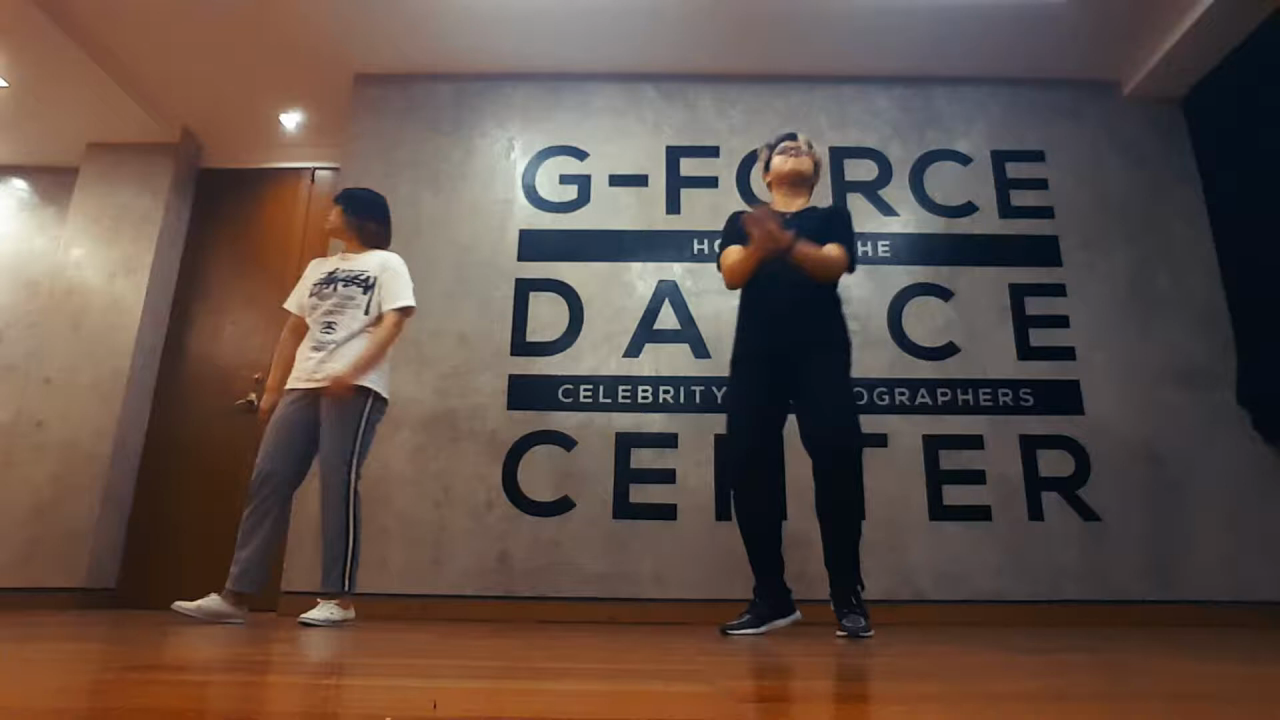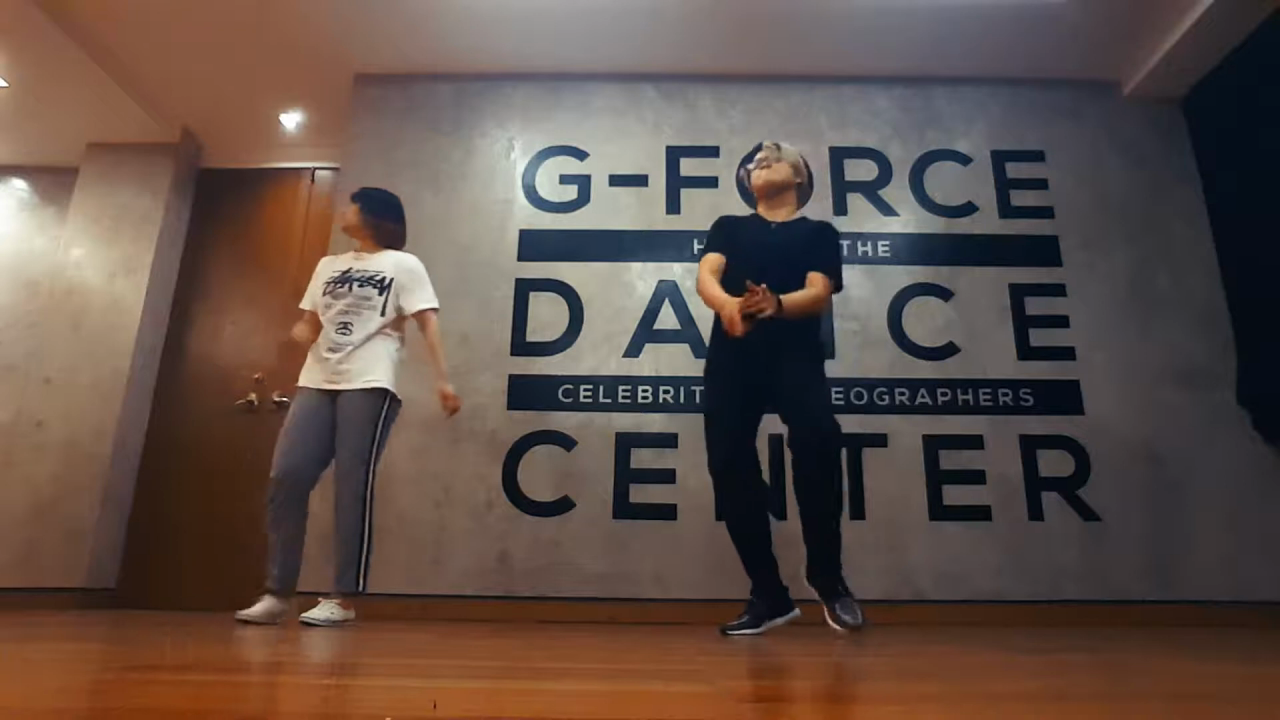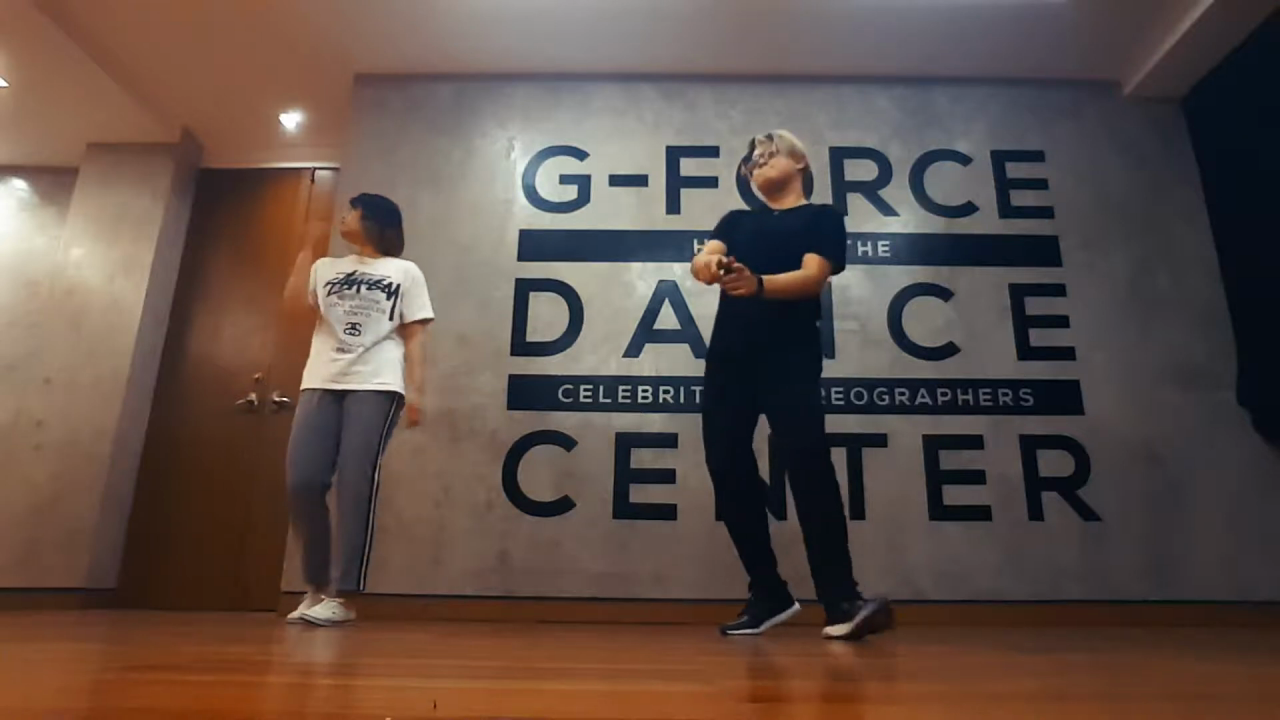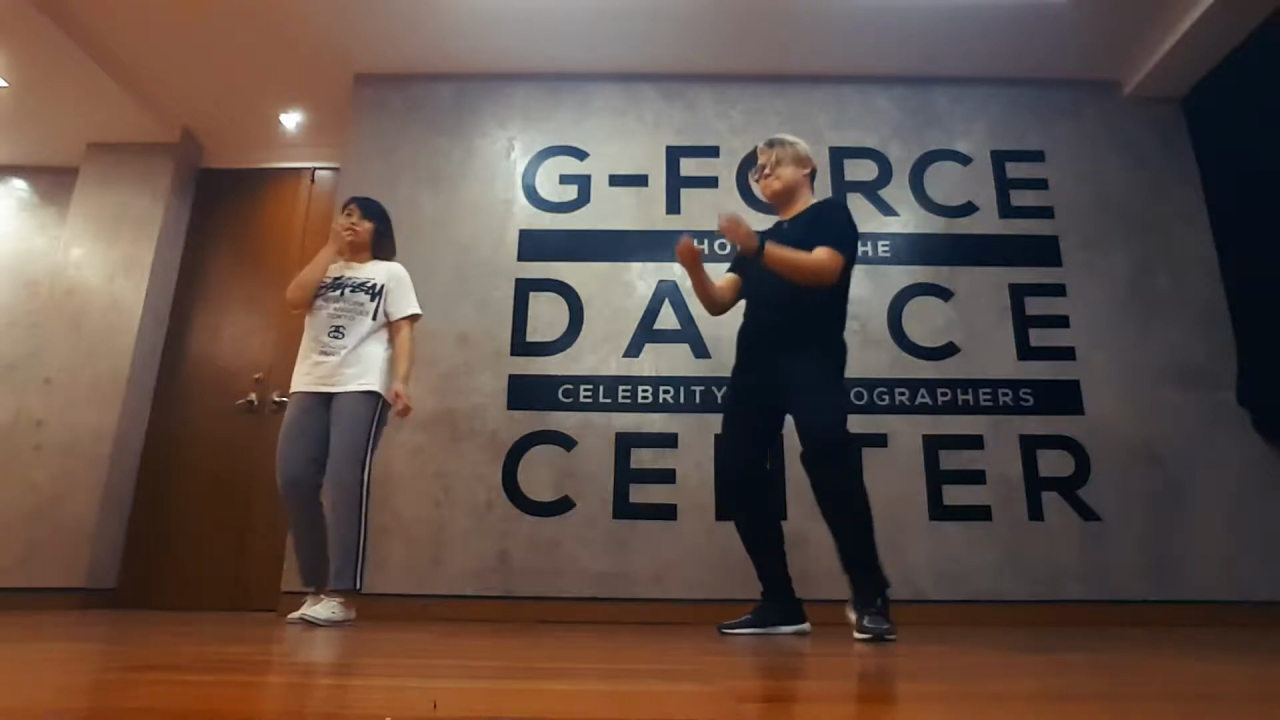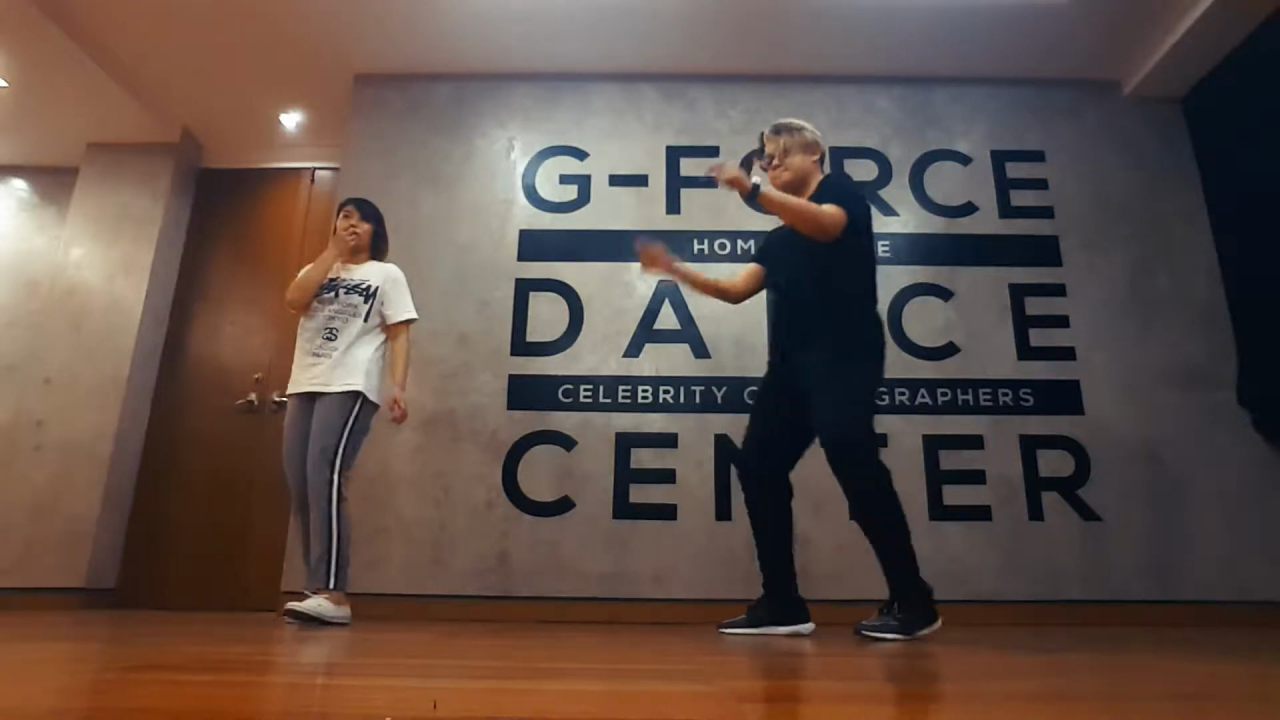
dt=0.3s
person 1, frame 1
left shoulder: (833, 217)
right shoulder: (742, 220)
left elbow: (834, 266)
right elbow: (731, 272)
left wrist: (787, 242)
right wrist: (759, 246)
left hip: (820, 348)
right hip: (756, 350)
left knee: (836, 452)
right knee: (749, 463)
left ankle: (846, 593)
right ankle: (771, 596)
person 1, frame 2
left shoulder: (818, 233)
right shoulder: (728, 227)
left elbow: (819, 295)
right elbow: (705, 278)
left wrist: (777, 305)
right wrist: (728, 306)
left hip: (795, 355)
right hip: (731, 360)
left knee: (819, 439)
right knee: (730, 467)
left ankle: (828, 578)
right ankle: (768, 595)
person 1, frame 3
left shoulder: (822, 218)
right shoulder: (737, 221)
left elbow: (812, 276)
right elbow: (703, 259)
left wrist: (758, 284)
right wrist: (711, 267)
left hip: (790, 351)
right hip: (729, 355)
left knee: (806, 453)
right knee: (727, 465)
left ankle: (841, 598)
right ankle: (769, 593)
person 1, frame 4
left shoulder: (830, 214)
right shoulder: (757, 238)
left elbow: (824, 268)
right elbow: (717, 302)
left wrist: (757, 248)
right wrist: (694, 268)
left hip: (812, 356)
right hip: (754, 364)
left knee: (827, 446)
right knee: (740, 474)
left ankle: (868, 593)
right ankle: (779, 602)
person 1, frame 5
left shoulder: (839, 190)
right shoulder: (780, 237)
left elbow: (826, 224)
right elbow: (737, 289)
left wrist: (755, 192)
right wrist: (675, 269)
left hip: (845, 351)
right hip: (792, 357)
left knee: (852, 455)
right knee: (760, 466)
left ankle: (911, 601)
right ankle: (782, 603)
person 2, frame 1
left shoulder: (388, 265)
right shoulder: (317, 269)
left elbow: (391, 324)
right elbow: (293, 330)
left wrist: (352, 371)
right wrist: (272, 387)
left hip: (355, 386)
right hip: (303, 385)
left knee: (338, 483)
right knee: (268, 480)
left ankle: (337, 599)
right ankle: (232, 596)
person 2, frame 2
left shoulder: (405, 265)
right shoulder: (328, 266)
left elbow: (428, 322)
right elbow: (310, 322)
left wrist: (443, 379)
right wrist: (298, 333)
left hip: (370, 385)
right hip: (317, 383)
left knee: (353, 485)
right knee: (286, 478)
left ankle: (343, 598)
right ankle: (277, 592)
person 2, frame 3
left shoulder: (405, 272)
right shoulder: (328, 268)
left elbow: (413, 336)
right elbow: (294, 300)
left wrist: (415, 390)
right wrist: (308, 250)
left hip: (375, 387)
right hip: (320, 384)
left knee: (356, 485)
right knee: (302, 482)
left ankle: (341, 595)
right ankle: (318, 587)
person 2, frame 4
left shoulder: (392, 273)
right shoulder: (322, 270)
left elbow: (402, 332)
right elbow: (294, 298)
left wrist: (400, 381)
right wrist: (330, 248)
left hip: (361, 386)
right hip: (309, 386)
left knee: (347, 482)
right knee: (293, 481)
left ankle: (340, 595)
right ankle: (318, 588)
person 2, frame 5
left shoulder: (387, 275)
right shoulder: (316, 270)
left elbow: (399, 336)
right elbow: (294, 299)
left wrist: (397, 386)
right wrist: (333, 251)
left hip: (351, 387)
right hip: (304, 387)
left knee: (325, 477)
right knee: (302, 488)
left ankle: (331, 595)
right ankle: (322, 592)
